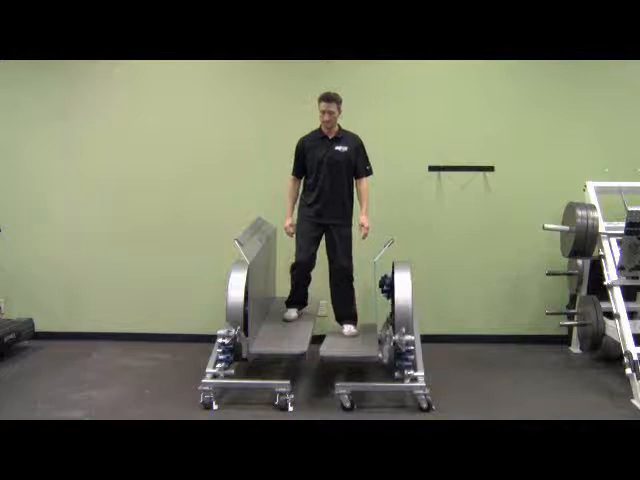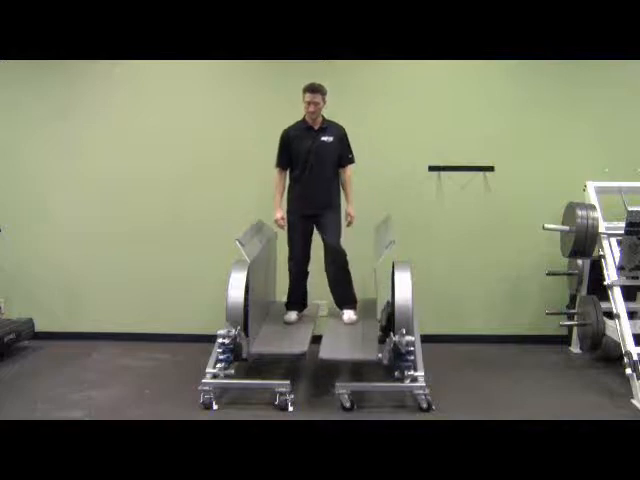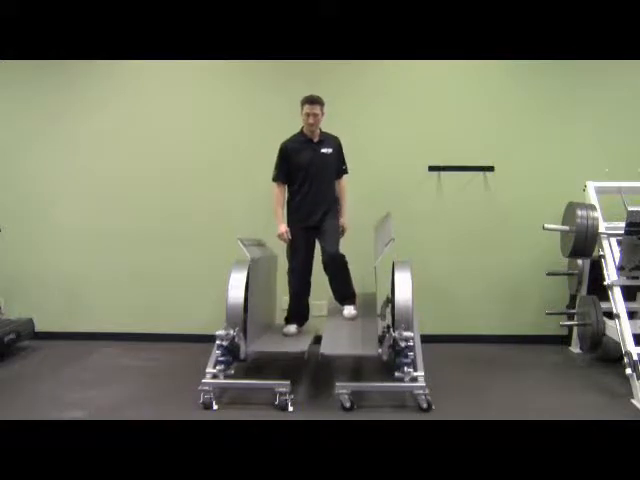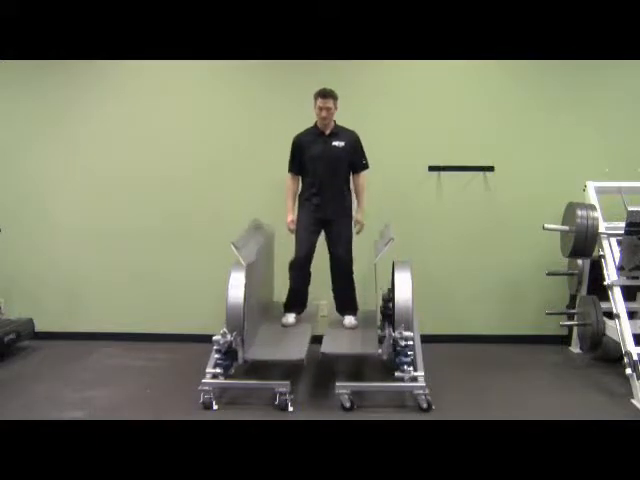
dt=0.4s
person 1, frame 1
left shoulder: (353, 142)
right shoulder: (306, 142)
left elbow: (362, 179)
right elbow: (295, 179)
left wrist: (364, 213)
right wrist: (289, 214)
left hip: (340, 217)
right hip: (309, 214)
left knee: (342, 267)
right knee: (302, 261)
left ankle: (347, 319)
right ankle: (295, 304)
person 1, frame 2
left shoulder: (337, 132)
right shoulder: (290, 134)
left elbow: (345, 169)
right elbow: (281, 172)
left wrist: (350, 203)
right wrist: (278, 207)
left hip: (329, 207)
right hip: (299, 208)
left knee: (335, 251)
right knee: (298, 258)
left ankle: (347, 305)
right ankle: (295, 306)
person 1, frame 3
left shoulder: (334, 143)
right shoulder: (289, 147)
left elbow: (339, 181)
right elbow: (280, 186)
left wrist: (342, 214)
right wrist: (281, 221)
left hip: (328, 215)
right hip: (299, 218)
left knee: (332, 255)
right knee: (299, 268)
left ankle: (347, 301)
right ankle: (296, 318)
person 1, frame 4
left shoulder: (350, 138)
right shoulder: (302, 140)
left elbow: (358, 176)
right elbow: (294, 178)
left wrist: (360, 210)
right wrist: (290, 211)
left hip: (340, 211)
right hip: (309, 209)
left knee: (342, 261)
right knee: (301, 257)
left ankle: (348, 310)
right ankle: (293, 307)
